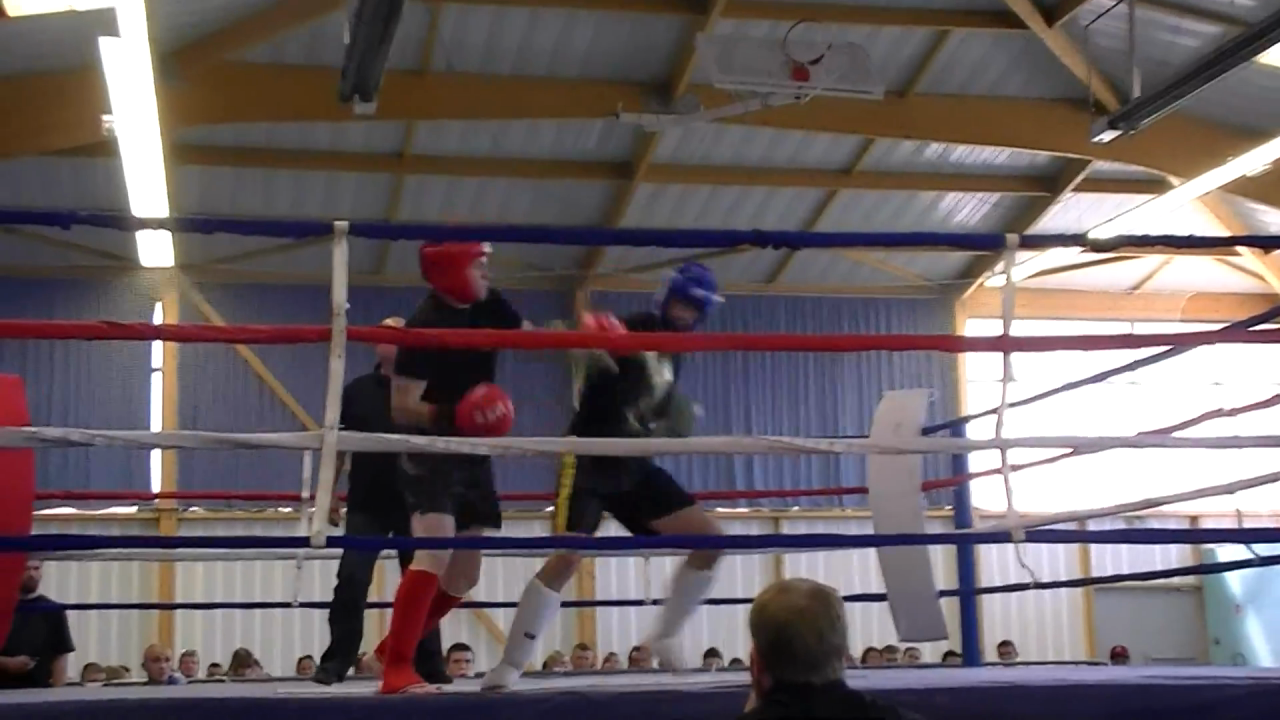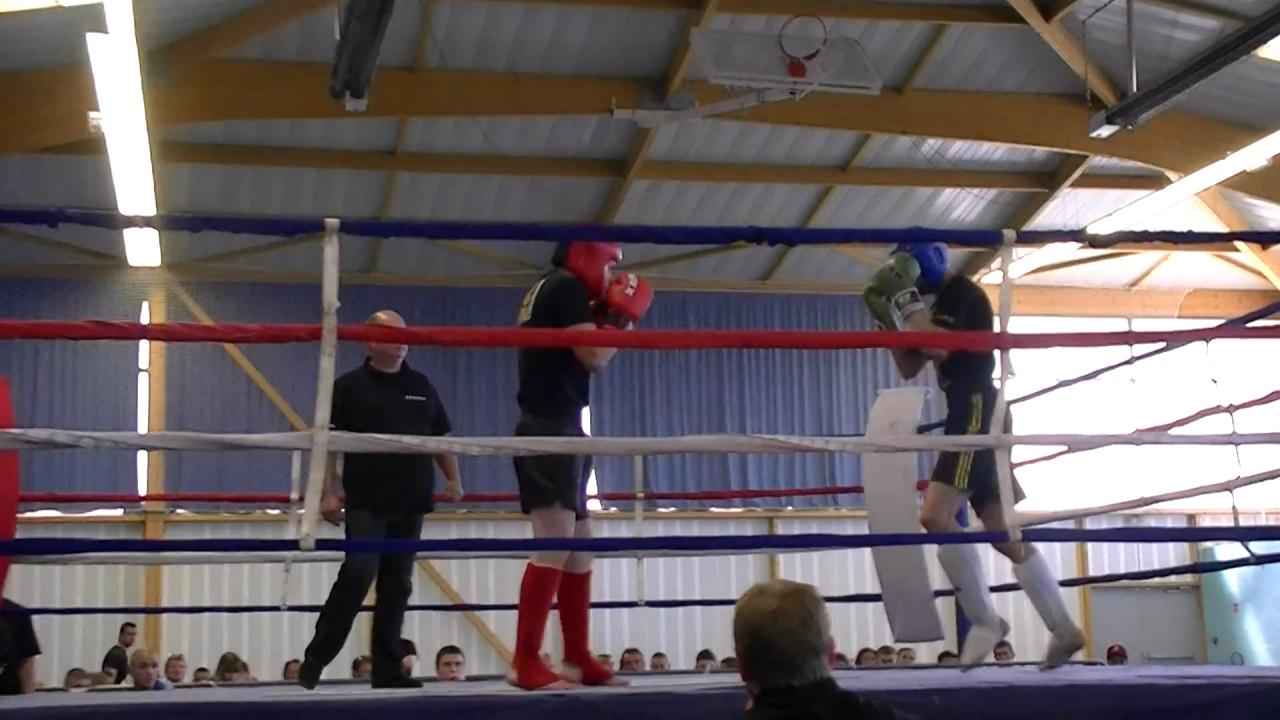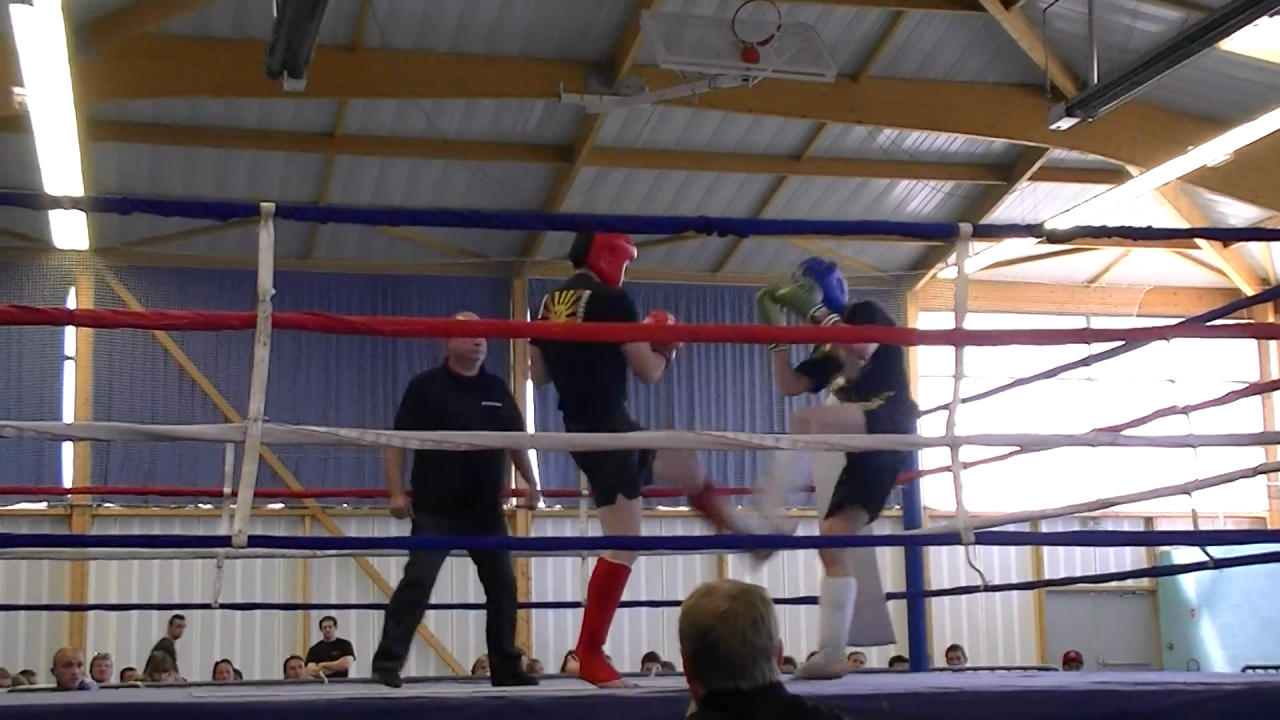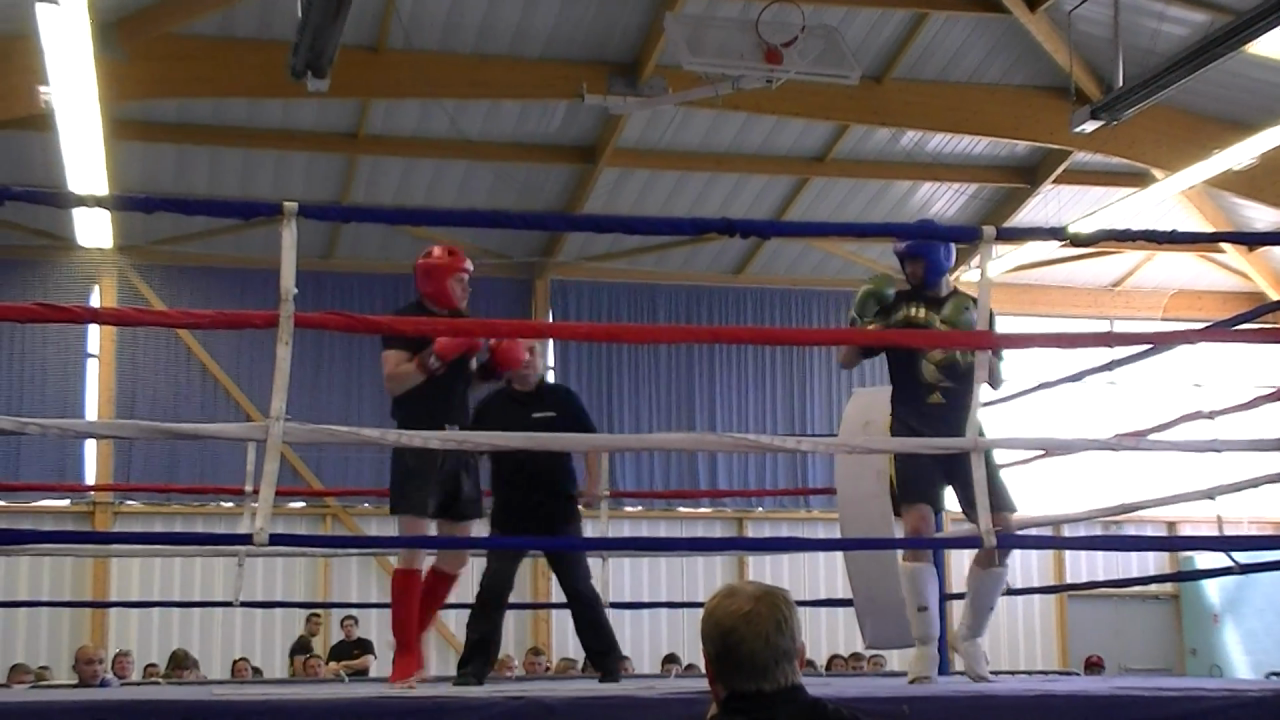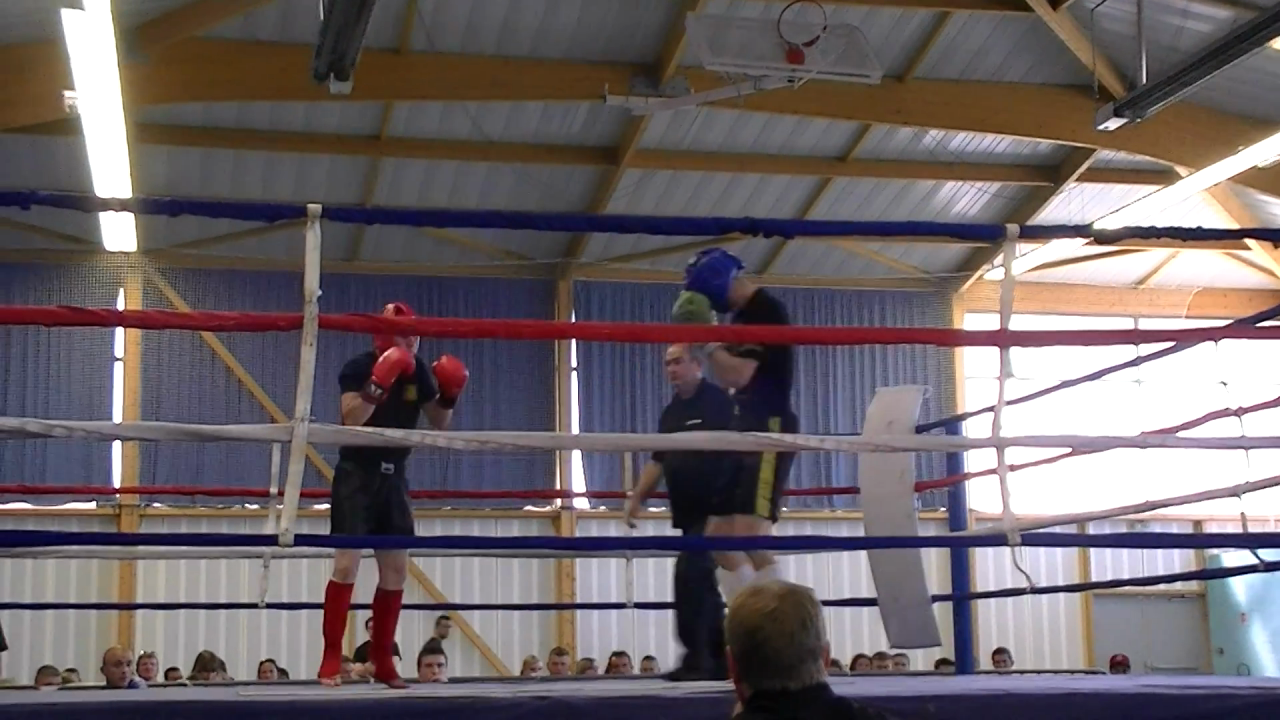
dt=1s
person 1, frame 1
left shoulder: (490, 304)
right shoulder: (423, 326)
right elbow: (403, 409)
right wrist: (451, 416)
left hip: (472, 455)
right hip: (433, 456)
left knee: (464, 574)
right knee: (434, 558)
left ankle: (396, 646)
right ankle: (397, 667)
person 1, frame 2
left shoulder: (553, 295)
right shoulder: (564, 287)
right elbow: (593, 358)
left wrist: (604, 318)
right wrist: (624, 319)
left hip: (558, 430)
right hip: (548, 431)
left knee: (576, 550)
right knee: (553, 547)
left ankle: (577, 658)
right ankle: (528, 662)
person 1, frame 3
left shoulder: (550, 301)
right shoulder: (611, 302)
left elbow: (537, 372)
right elbow: (650, 371)
right wrist: (666, 342)
left hip: (594, 425)
right hip: (604, 427)
left knee: (685, 465)
right knee: (623, 544)
left ankle: (733, 533)
right ankle: (590, 658)
person 1, frame 4
left shoulder: (463, 323)
right shoulder: (406, 321)
right elbow: (394, 382)
left wrist: (496, 367)
right wrist: (439, 354)
left hip: (458, 444)
right hip: (420, 444)
left knee: (456, 557)
right knee: (414, 552)
left ankle: (409, 643)
right ankle: (404, 660)
person 1, frame 5
left shoulder: (418, 370)
right shoulder: (358, 368)
left elbow: (439, 423)
right elbow: (353, 417)
left wrist: (450, 395)
right wrist: (380, 382)
left hip: (393, 478)
right hip: (357, 475)
left knee: (395, 571)
right knee: (346, 565)
left ankle: (381, 659)
right ankle: (332, 658)
person 2, frame 1
left shoulder: (666, 355)
right shoulder: (633, 329)
left wrist: (672, 425)
left hip: (630, 465)
right hip: (593, 456)
left knee: (708, 539)
right knee: (566, 561)
left ankle: (662, 641)
right ankle: (510, 661)
person 2, frame 2
left shoulder: (963, 293)
right shoulder: (943, 302)
left elbow: (939, 346)
right elbow: (908, 368)
left wrist: (903, 301)
right wrist: (887, 317)
left hip: (976, 417)
right hip: (972, 420)
left knee: (936, 517)
right knee: (1002, 532)
left ankle: (984, 621)
right ankle: (1065, 632)
person 2, frame 3
left shoulder: (867, 315)
right shoulder: (828, 352)
left elbow: (861, 347)
right elbow: (787, 386)
left wrist: (814, 311)
right wrist: (774, 328)
left hip: (888, 417)
right hip: (865, 438)
left knee: (807, 421)
right knee: (832, 541)
right ankle: (829, 653)
person 2, frame 4
left shoulder: (973, 308)
right shoulder: (895, 306)
left elbow: (995, 378)
right elbow: (847, 361)
right wrist: (860, 317)
left hip: (962, 430)
right hip: (912, 430)
left knee: (1000, 534)
right knee: (919, 531)
left ankle: (968, 638)
right ankle: (925, 649)
person 2, frame 5
left shoulder: (764, 309)
right shoulder: (743, 314)
left elbow: (737, 376)
left hip: (770, 430)
right hip: (747, 429)
left knee: (748, 532)
right knee: (720, 539)
person 3, frame 1
right shoulder: (358, 390)
right wrist: (332, 494)
right hip: (366, 505)
right knee: (351, 580)
left ankle: (429, 665)
right ankle: (335, 662)
person 3, frame 2
left shoulder: (421, 385)
right shoulder: (350, 385)
left elbow: (442, 437)
left wrist: (452, 477)
right wrist: (329, 491)
left hip: (411, 504)
right hip: (366, 502)
left knee: (396, 585)
right knee: (357, 575)
left ankle: (387, 667)
right ankle: (315, 659)
person 3, frame 3
left shoulder: (498, 389)
right shoulder: (425, 386)
right elbow: (398, 441)
left wrist: (529, 483)
right wrist: (396, 491)
left hip: (486, 507)
right hip: (435, 506)
left knee: (502, 585)
right knee: (418, 580)
left ankle: (505, 666)
right ankle: (387, 661)
person 3, frame 4
left shoulder: (563, 399)
right shoulder: (491, 406)
left wrist: (593, 481)
left hip: (560, 514)
right hip: (510, 517)
left knee: (579, 589)
right knee: (492, 591)
left ankle: (608, 664)
right ankle: (473, 667)
person 3, frame 5
left shoulder: (721, 401)
right shoulder: (670, 413)
right elbow: (658, 463)
right wrist: (636, 498)
left hip: (718, 510)
right hip: (690, 513)
left knee: (689, 574)
right knee: (704, 584)
left ankle: (695, 657)
right ankle: (720, 660)
